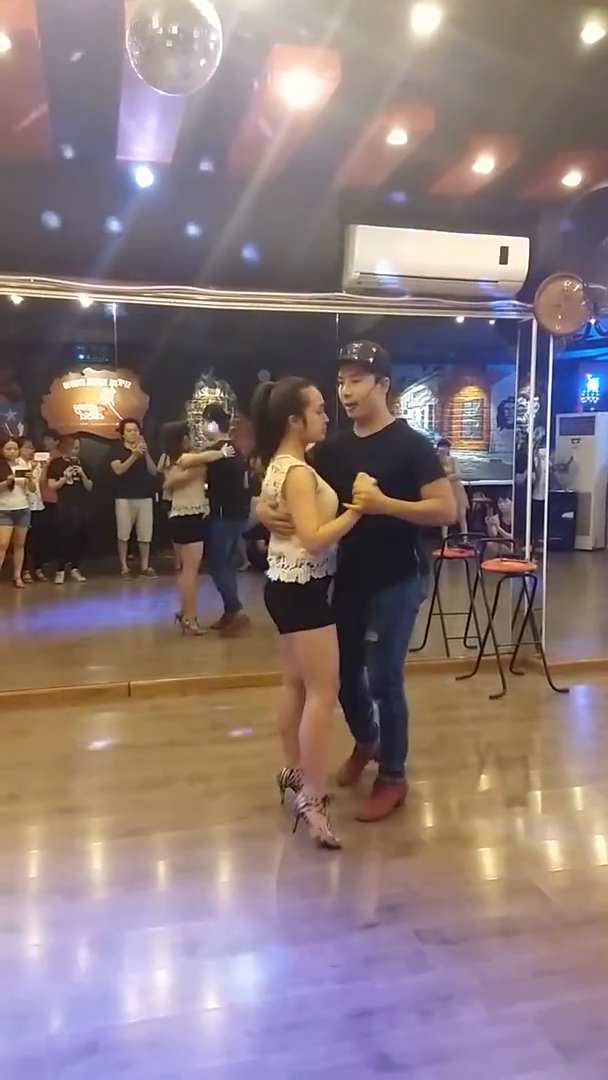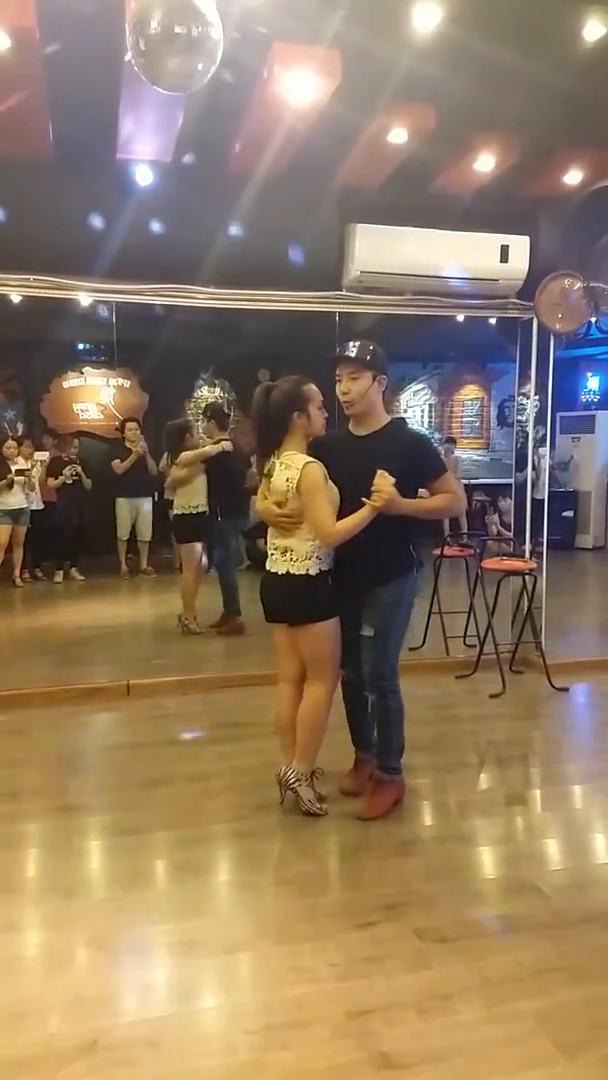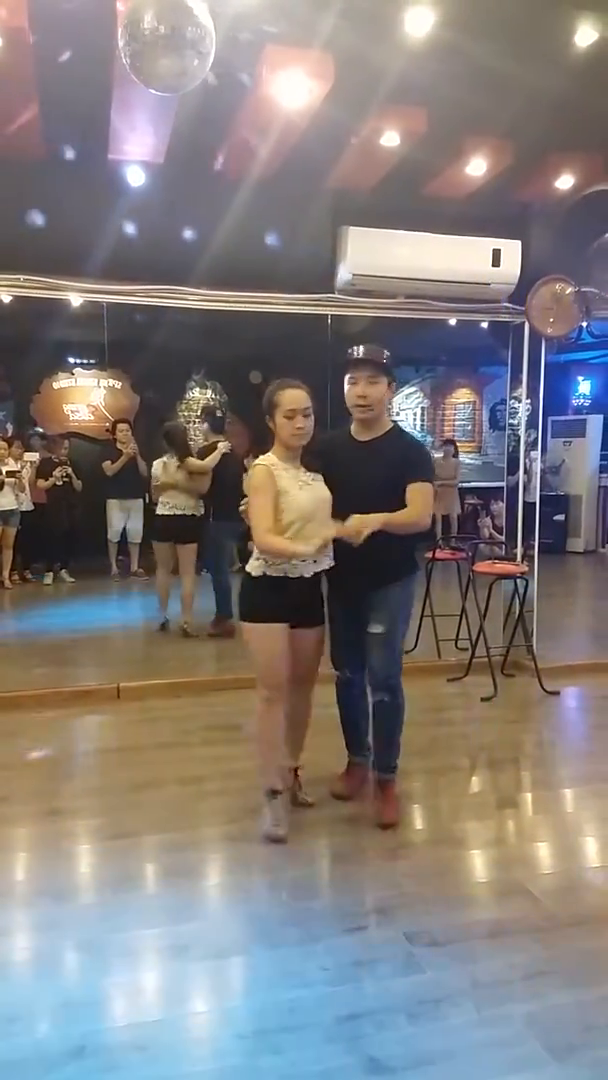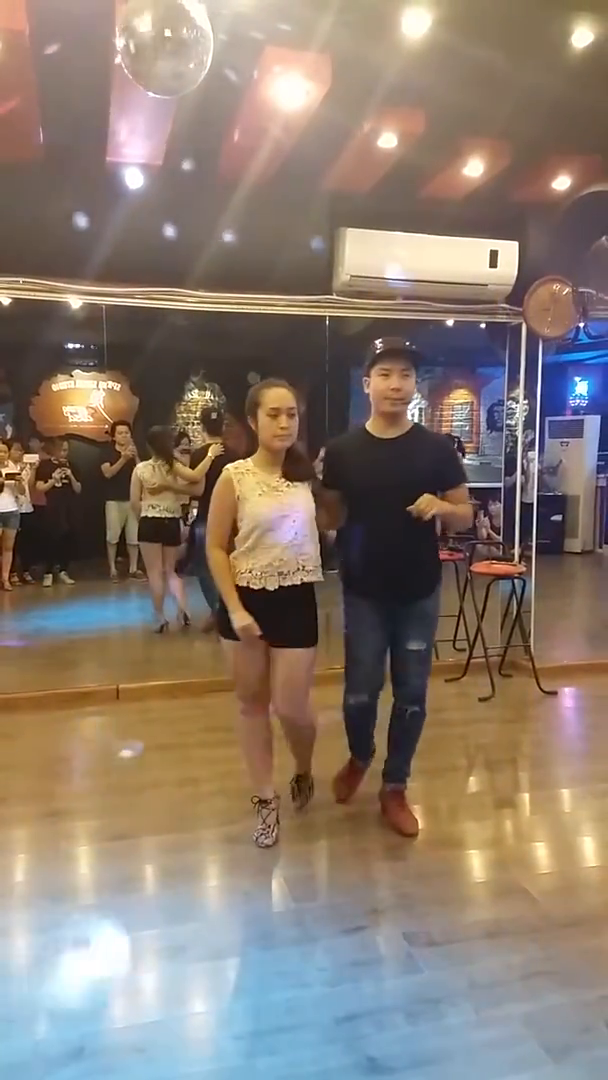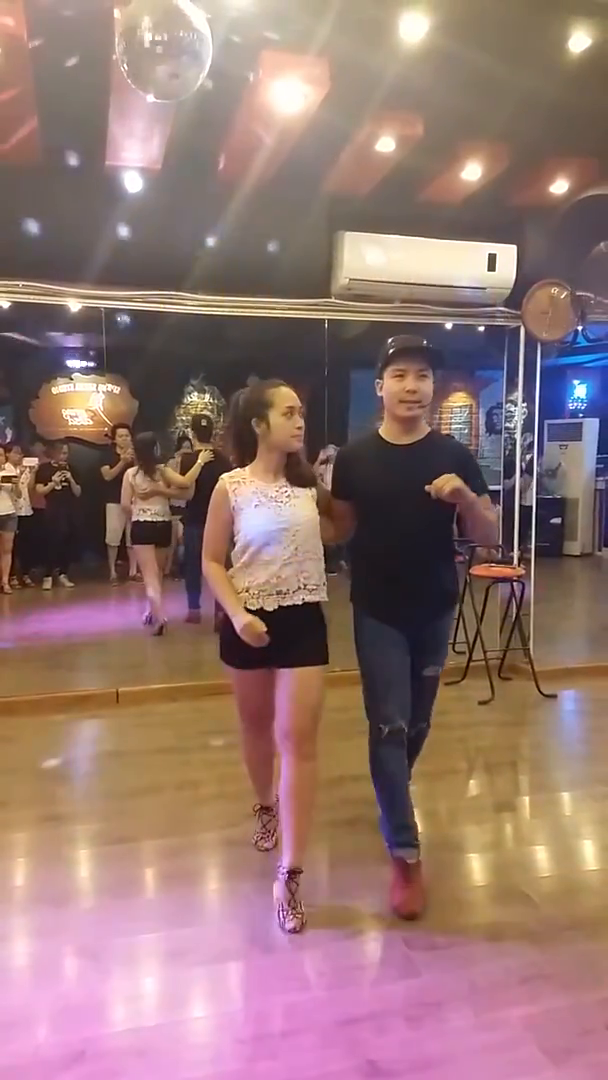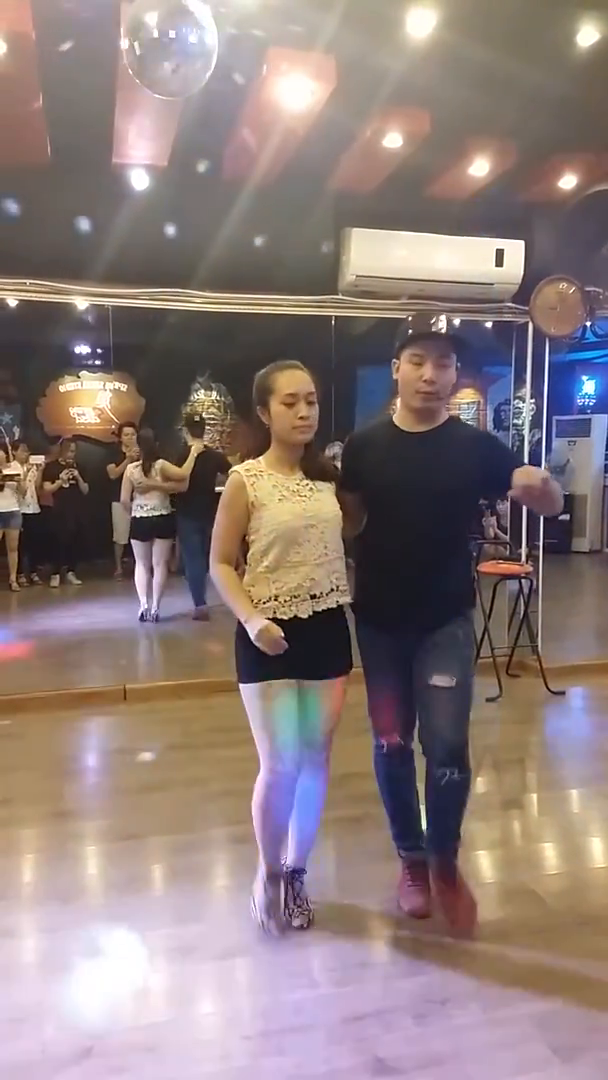
dt=0.4s
person 1, frame 1
left shoulder: (410, 445)
right shoulder: (334, 447)
left elbow: (446, 510)
left wrist: (386, 504)
right wrist: (269, 511)
left hip: (396, 580)
right hip: (349, 576)
left knee: (384, 677)
right knee: (344, 668)
left ankle: (393, 778)
right ankle: (366, 742)
person 1, frame 2
left shoulder: (409, 443)
right shoulder: (327, 446)
left elbow: (454, 502)
left wrist: (400, 505)
right wrist: (267, 507)
left hip: (391, 577)
right hip: (344, 574)
left knee: (379, 674)
right knee: (351, 672)
left ankle: (390, 775)
right ankle: (364, 756)
person 1, frame 3
left shoulder: (409, 450)
right shoulder: (331, 448)
left elbow: (421, 516)
left wrist: (377, 520)
left hip: (391, 580)
right hip: (345, 577)
left knee: (382, 676)
right knee: (347, 673)
left ankle: (386, 778)
right ankle: (358, 760)
person 1, frame 4
left shoulder: (436, 449)
right shoulder: (342, 451)
left elbow: (465, 516)
right elbow: (333, 515)
left wrist: (440, 508)
left hip: (419, 592)
right hip: (363, 591)
left knee: (412, 695)
right knee: (360, 692)
left ankle: (395, 788)
right ankle: (359, 758)
person 1, frame 5
left shoulder: (454, 456)
right shoulder: (354, 458)
left elbow: (488, 535)
right elbow: (341, 527)
left wrist: (464, 497)
left hip: (435, 609)
right hip: (377, 611)
left knee: (417, 722)
right knee: (390, 726)
left ankle: (394, 802)
right ankle: (405, 858)
person 1, frame 6
left shoulder: (476, 446)
right shoulder: (363, 446)
left elbow: (551, 508)
right elbow: (349, 520)
left wrist: (540, 484)
left hip: (447, 618)
right hip: (379, 618)
left knee: (447, 747)
right knee: (392, 744)
left ankle: (447, 861)
right ankle: (414, 860)
person 2, frame 1
left shoulder: (280, 465)
right shoulder: (298, 473)
right elbow: (314, 540)
right wrist: (357, 510)
left hip: (286, 584)
right hip: (302, 589)
left knee: (295, 684)
right knee: (322, 691)
left ankle: (292, 769)
right ankle: (312, 799)
person 2, frame 2
left shoulder: (274, 463)
right shoulder: (310, 468)
left elbow: (262, 508)
right elbow: (329, 534)
right wrist: (374, 506)
left hip: (276, 580)
right hip: (305, 583)
left knee: (291, 679)
right knee: (322, 680)
left ankle: (291, 769)
right ankle: (301, 773)
person 2, frame 3
left shoulder: (312, 469)
right shoulder: (264, 470)
right elbow: (265, 540)
left wrist: (332, 534)
right wrist: (310, 545)
left hip: (307, 587)
right hip: (267, 589)
left knee: (302, 685)
right knee: (273, 690)
left ankle: (288, 769)
right ankle: (273, 791)
person 2, frame 4
left shoulder: (306, 475)
right shoulder: (234, 477)
left elbow: (325, 526)
right elbow: (216, 548)
right wrist: (235, 608)
left hip: (296, 600)
right hip: (244, 600)
left knee: (291, 707)
right knee: (252, 704)
left ankle: (303, 773)
right ankle: (265, 799)
person 2, frame 5
left shoulder: (309, 484)
right shoulder: (230, 487)
right elbow: (212, 562)
right wrist: (236, 614)
left hip: (303, 621)
right hip: (248, 623)
left knee: (298, 742)
right knee: (256, 727)
left ankle: (290, 873)
right ankle: (266, 805)
person 2, frame 6
left shoulder: (328, 475)
right shoulder: (245, 479)
left elbow: (351, 536)
right elbow: (221, 564)
right wrist: (251, 618)
left hip: (328, 628)
right hip: (268, 634)
left knee: (314, 757)
right knee: (280, 765)
left ankle: (296, 870)
right ankle: (268, 868)
